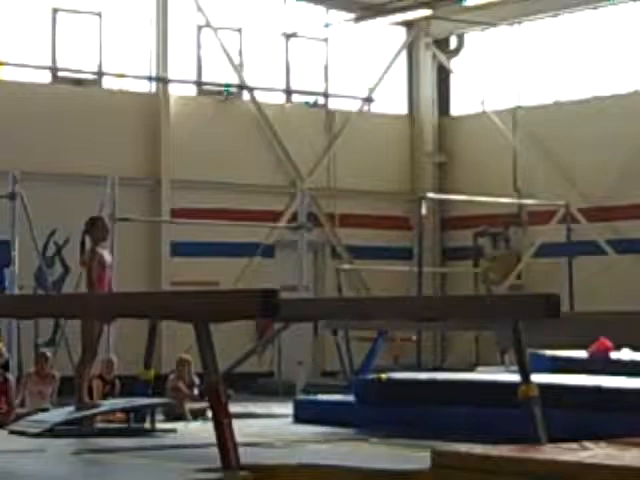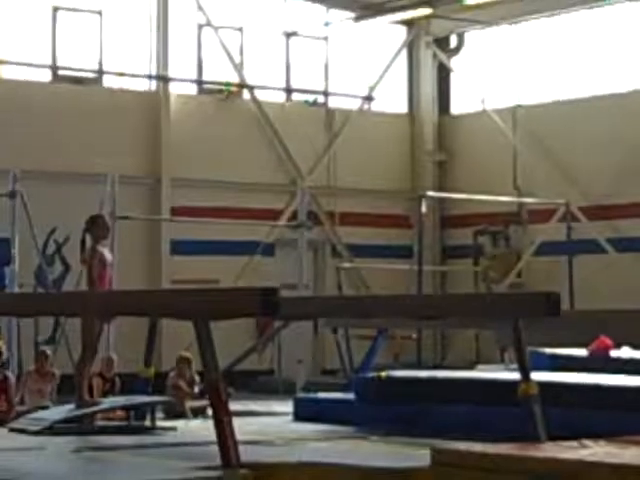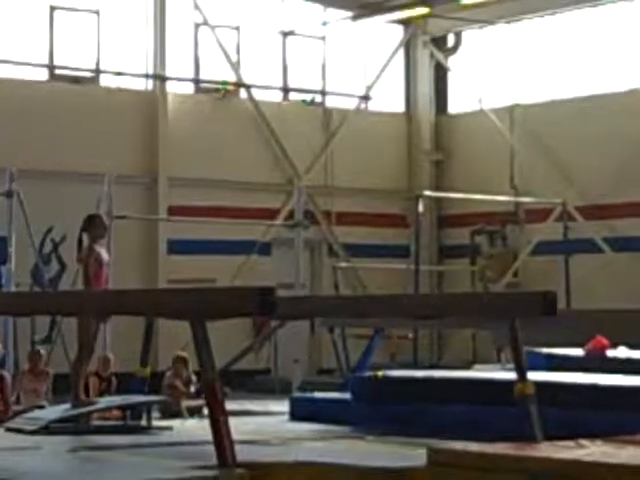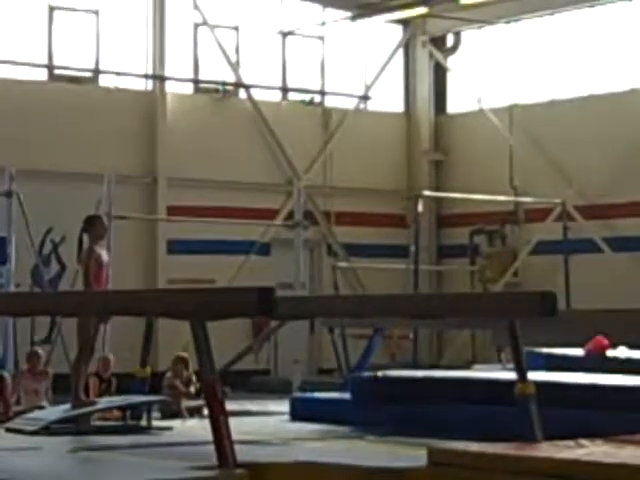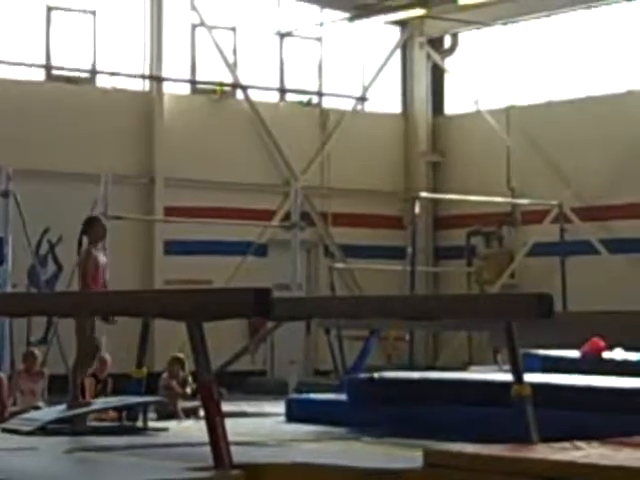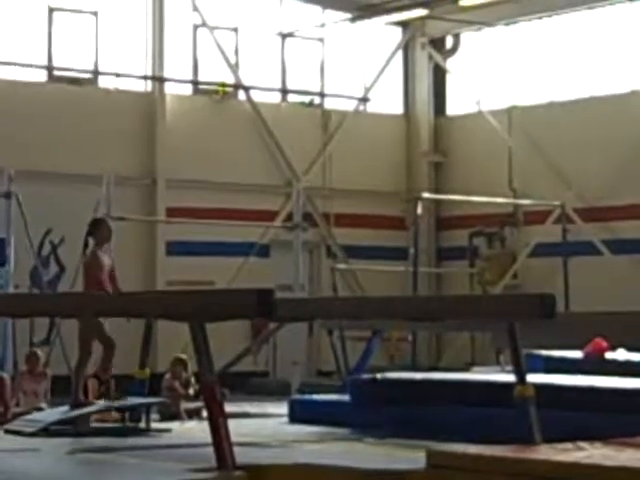
dt=0.2s
person 1, frame 1
left shoulder: (105, 253)
right shoulder: (93, 253)
right elbow: (92, 283)
left knee: (91, 353)
right knee: (88, 353)
left ankle: (84, 397)
right ankle: (81, 398)
person 1, frame 2
left shoulder: (105, 251)
right shoulder: (94, 251)
right elbow: (93, 282)
left knee: (92, 351)
right knee: (88, 351)
left ankle: (84, 395)
right ankle: (81, 396)
person 1, frame 3
left shoulder: (102, 250)
right shoulder: (91, 251)
right elbow: (89, 281)
left knee: (88, 351)
right knee: (84, 350)
left ankle: (80, 394)
right ankle: (77, 395)
person 1, frame 4
left shoulder: (102, 251)
right shoulder: (91, 252)
right elbow: (89, 282)
left knee: (88, 351)
right knee: (85, 350)
left ankle: (80, 394)
right ankle: (77, 395)
person 1, frame 5
left shoulder: (101, 254)
right shoulder: (88, 254)
right elbow: (87, 285)
left knee: (85, 351)
right knee: (89, 350)
left ankle: (76, 395)
right ankle: (75, 395)
person 1, frame 6
left shoulder: (107, 256)
right shoulder: (93, 256)
left elbow: (114, 284)
right elbow: (102, 286)
left knee: (85, 353)
right knee: (109, 344)
left ankle: (77, 396)
